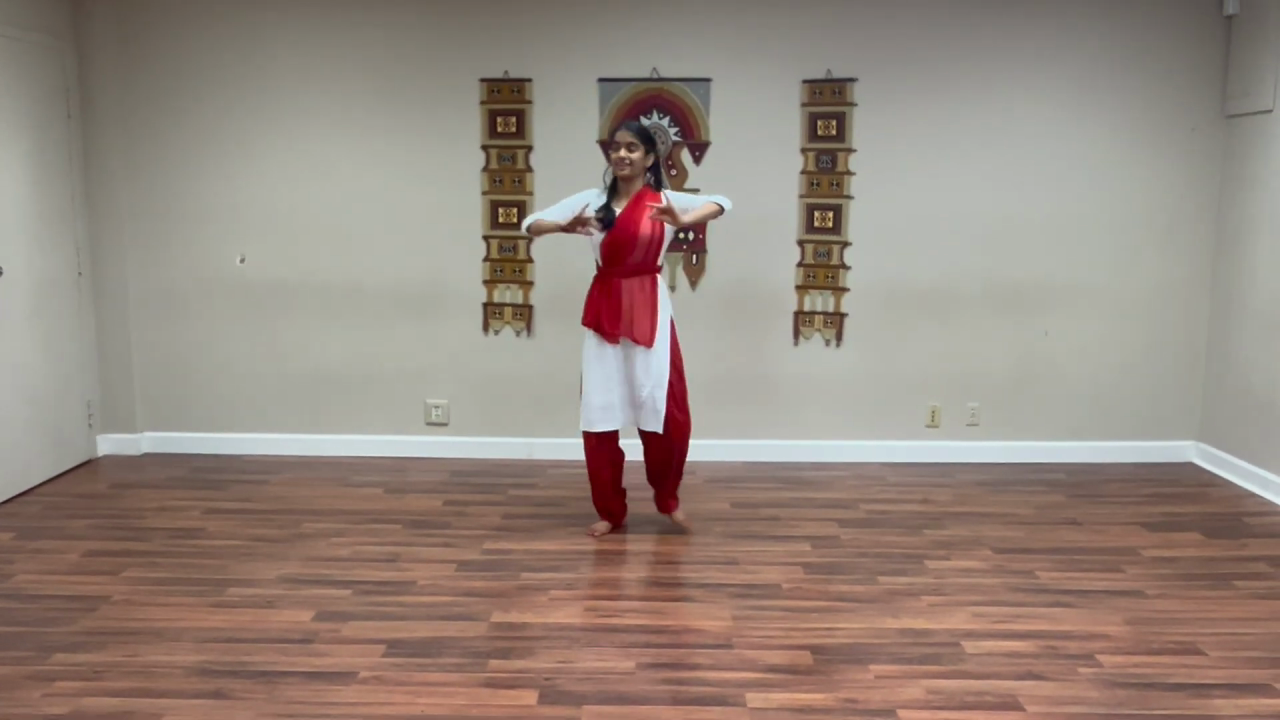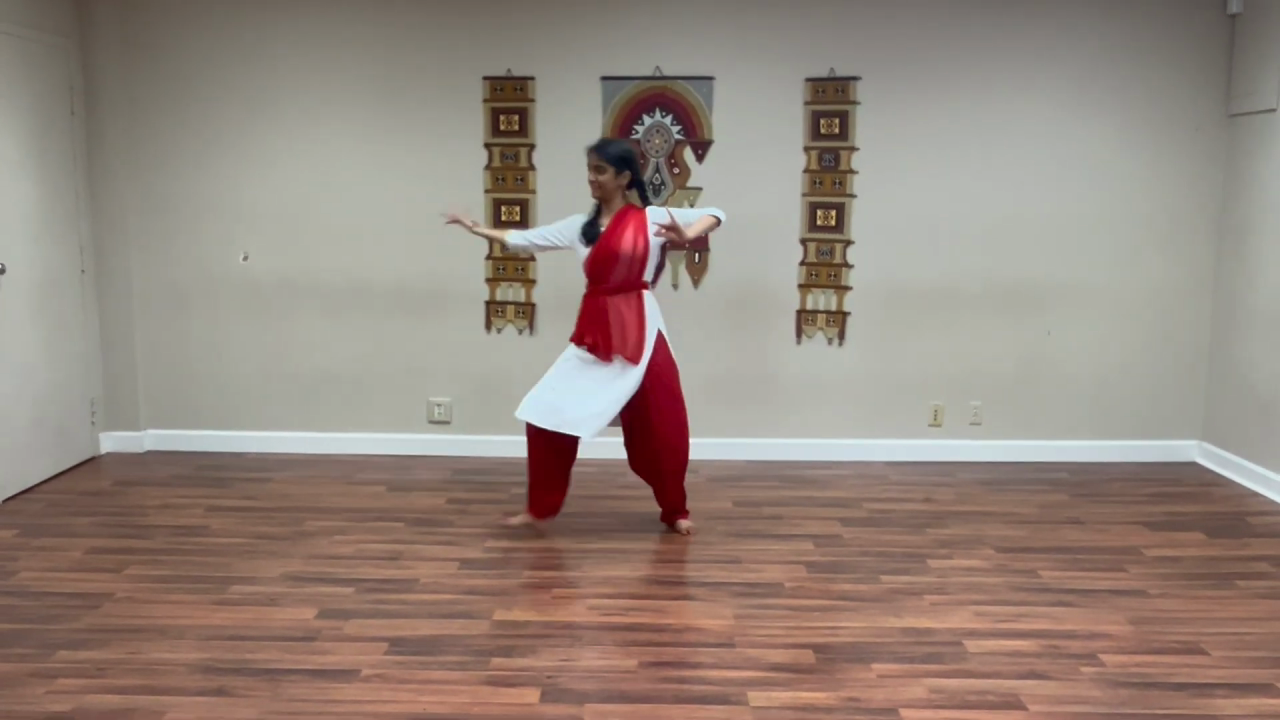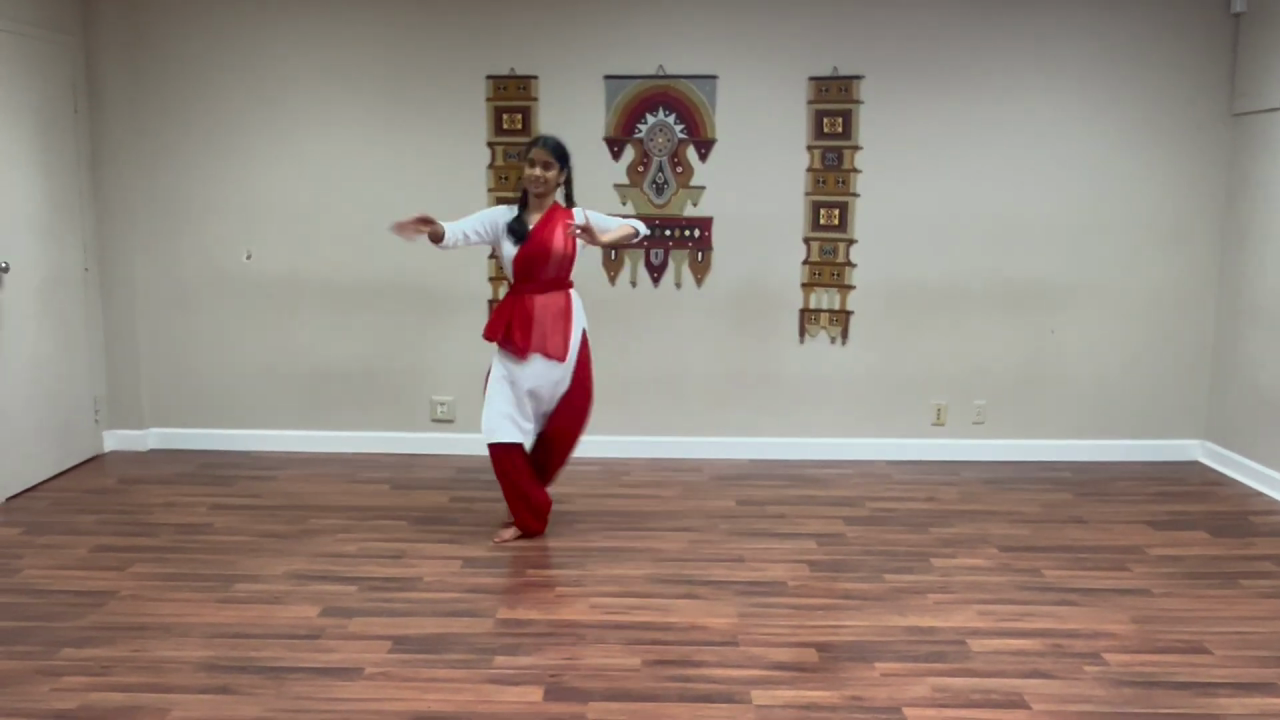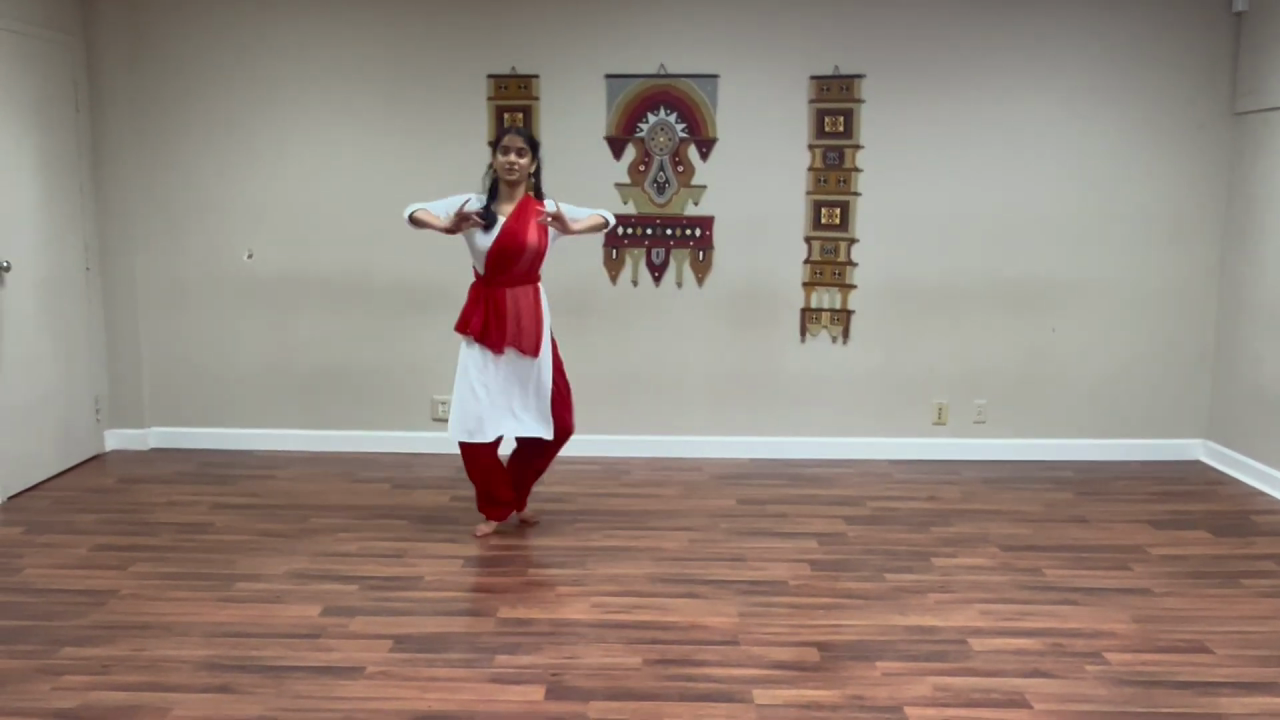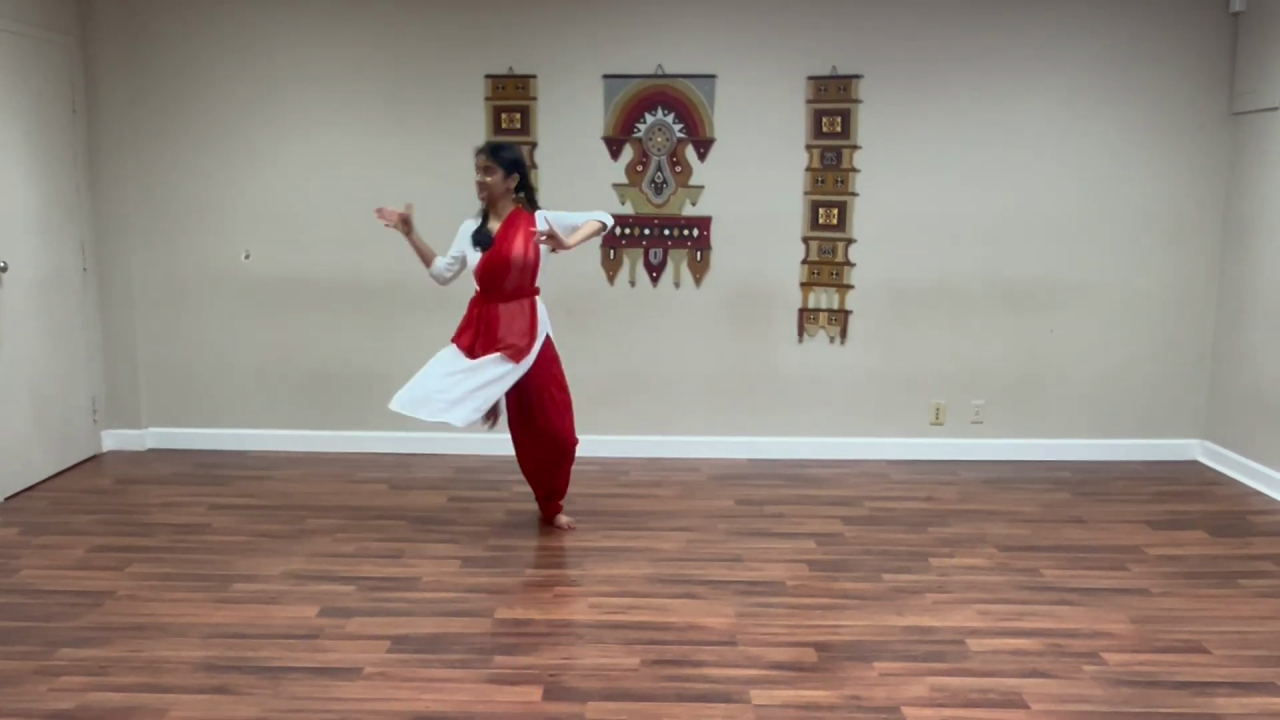
dt=0.4s
person 1, frame 1
left shoulder: (664, 201)
right shoulder: (591, 203)
left elbow: (719, 203)
right elbow: (532, 226)
left wrist: (685, 220)
right wrist: (565, 224)
left hip: (650, 312)
right hip: (604, 314)
left knee: (667, 416)
right knee: (600, 418)
left ankle: (668, 500)
right ankle: (610, 511)
person 1, frame 2
left shoulder: (652, 219)
right shoulder: (580, 225)
left elbow: (714, 216)
right elbow: (526, 240)
left wrist: (687, 235)
right wrist: (476, 228)
left hip: (639, 330)
right hip: (593, 332)
left knee: (663, 430)
right knee: (545, 414)
left ankle: (675, 510)
right ankle: (541, 507)
person 1, frame 3
left shoulder: (578, 219)
right shoulder: (500, 218)
left elbow: (637, 227)
right elbow: (450, 235)
left wrist: (603, 238)
right wrist: (428, 227)
left hip: (562, 328)
right hip: (514, 329)
left knee: (560, 428)
right knee: (506, 427)
left ankle: (530, 507)
right ankle: (528, 516)
person 1, frame 4
left shoulder: (547, 212)
right shoulder: (473, 207)
left elbow: (607, 218)
right elbow: (414, 214)
left wrist: (573, 227)
right wrist: (447, 226)
left hip: (531, 321)
right hip: (484, 323)
left knee: (554, 423)
right knee: (474, 426)
left ankle: (514, 494)
right ankle: (497, 507)
person 1, frame 5
left shoulder: (540, 222)
right shoulder: (473, 230)
left elbow: (603, 219)
right elbow: (442, 273)
left wrist: (570, 244)
right wrist: (411, 234)
left hip: (527, 333)
right hip: (479, 331)
left knee: (552, 432)
right knee: (423, 396)
left ankle: (552, 507)
right ankle: (484, 407)
